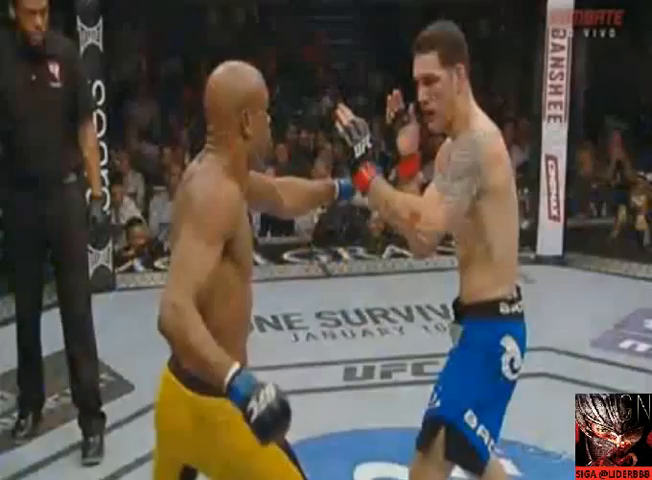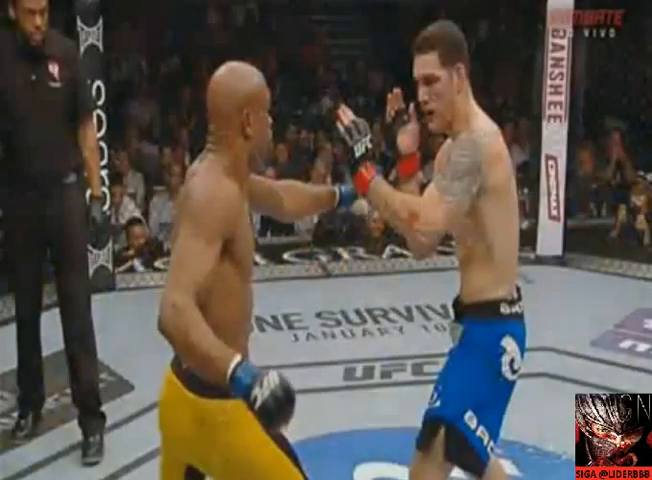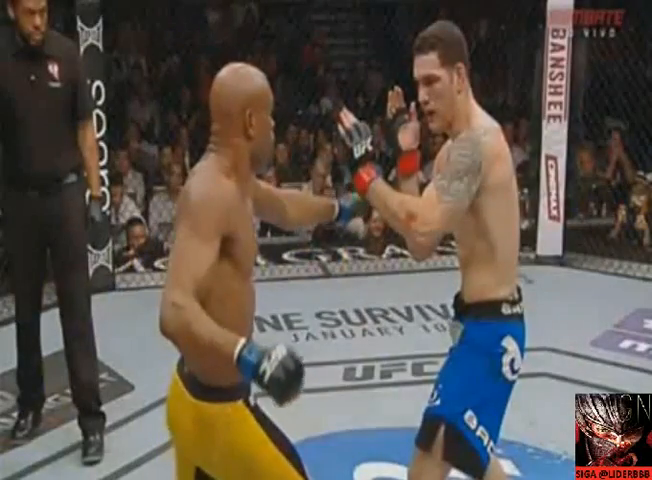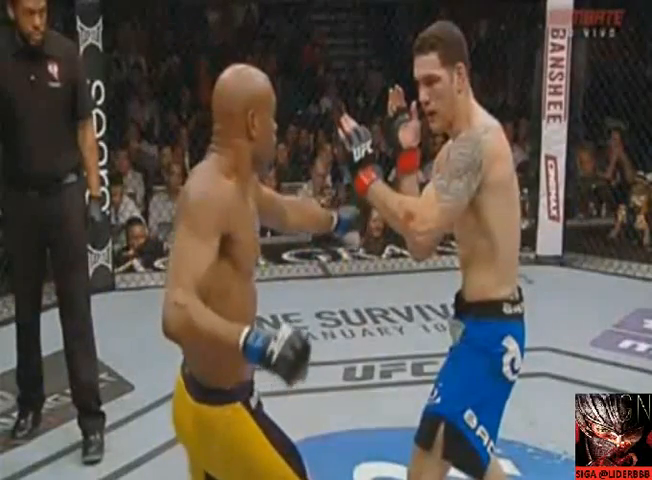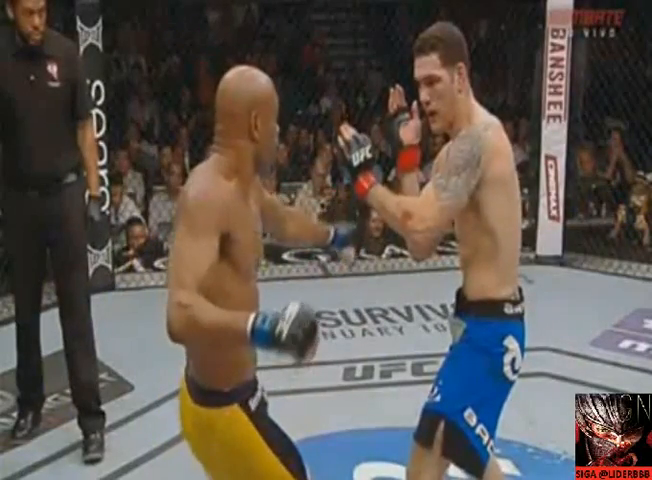
dt=0.3s
person 1, frame 1
left shoulder: (66, 53)
left elbow: (85, 128)
left wrist: (96, 192)
left hip: (65, 192)
left knee: (77, 309)
left ankle: (91, 417)
person 1, frame 2
left shoulder: (66, 53)
left elbow: (85, 128)
left wrist: (95, 192)
left hip: (65, 192)
left knee: (77, 308)
left ankle: (91, 417)
person 1, frame 3
left shoulder: (66, 53)
left elbow: (85, 127)
left wrist: (95, 192)
left hip: (65, 192)
left knee: (76, 308)
left ankle: (90, 417)
person 1, frame 4
left shoulder: (66, 53)
left elbow: (84, 127)
left wrist: (94, 192)
left hip: (65, 192)
left knee: (76, 307)
left ankle: (91, 417)
person 1, frame 5
left shoulder: (66, 52)
left elbow: (84, 127)
left wrist: (94, 192)
left hip: (64, 191)
left knee: (76, 307)
left ankle: (90, 415)
person 2, frame 1
left shoulder: (476, 143)
right shoulder: (452, 147)
left elbow: (425, 228)
right elbow: (423, 242)
left wrist: (363, 168)
right wrist: (407, 159)
left hip: (490, 328)
right hip: (487, 323)
person 2, frame 2
left shoulder: (476, 142)
right shoulder: (453, 147)
left elbow: (424, 227)
right elbow: (422, 245)
left wrist: (364, 169)
right wrist: (406, 159)
left hip: (490, 328)
right hip: (486, 322)
person 2, frame 3
left shoulder: (477, 141)
right shoulder: (453, 149)
left elbow: (423, 228)
right elbow: (421, 246)
left wrist: (364, 170)
right wrist: (407, 158)
left hip: (490, 329)
right hip: (485, 322)
person 2, frame 4
left shoulder: (478, 140)
right shoulder: (454, 149)
left elbow: (421, 227)
right elbow: (421, 246)
left wrist: (364, 172)
right wrist: (407, 156)
left hip: (489, 328)
right hip: (484, 322)
person 2, frame 5
left shoulder: (478, 138)
right shoulder: (455, 149)
left elbow: (421, 225)
right elbow: (421, 245)
left wrist: (364, 176)
right wrist: (407, 153)
left hip: (489, 327)
right hip: (485, 321)
person 3, frame 1
left shoulder: (218, 173)
right shoulder: (214, 192)
left elbow: (282, 197)
right elbow: (175, 313)
left wrist: (342, 188)
right wrist: (238, 383)
right hip: (211, 404)
person 3, frame 2
left shoulder: (225, 175)
right shoulder: (213, 192)
left elbow: (283, 200)
right elbow: (174, 312)
left wrist: (340, 194)
right wrist: (241, 375)
right hip: (213, 405)
person 3, frame 3
left shoulder: (235, 180)
right shoulder: (210, 192)
left elbow: (285, 208)
right elbow: (175, 312)
left wrist: (338, 208)
right wrist: (249, 356)
right hip: (217, 407)
person 3, frame 4
left shoulder: (241, 182)
right shoulder: (208, 192)
left elbow: (285, 213)
right elbow: (177, 313)
left wrist: (336, 220)
right wrist: (254, 343)
right hip: (219, 406)
person 3, frame 5
left shoulder: (244, 184)
right shoulder: (207, 194)
left elbow: (283, 222)
right elbow: (181, 315)
left wrist: (333, 235)
right wrist: (262, 328)
left hip: (229, 394)
right hip: (222, 406)
